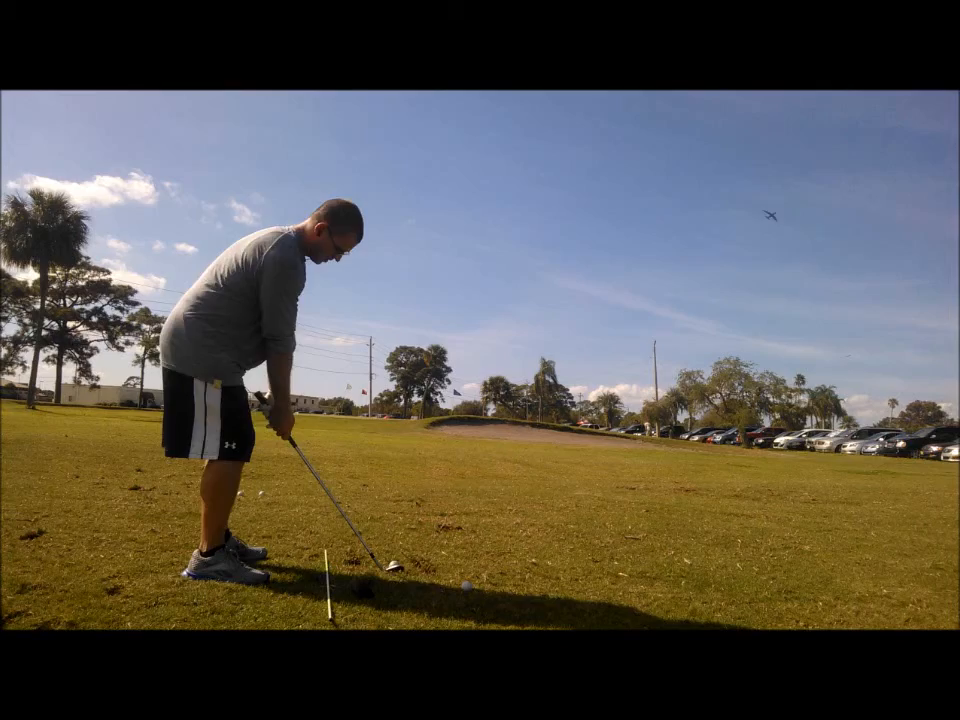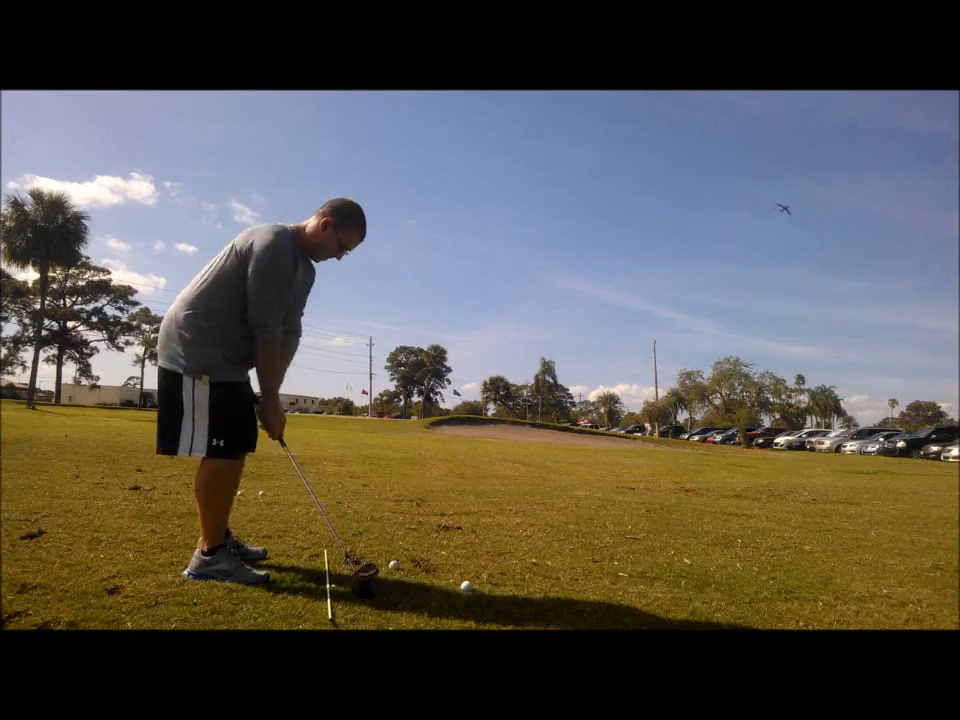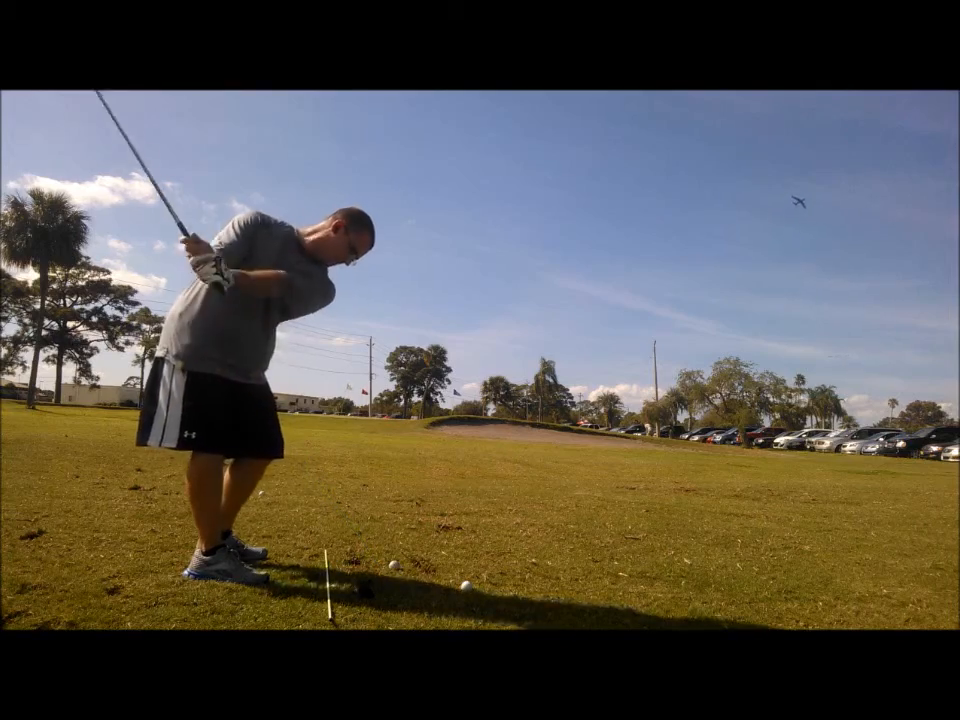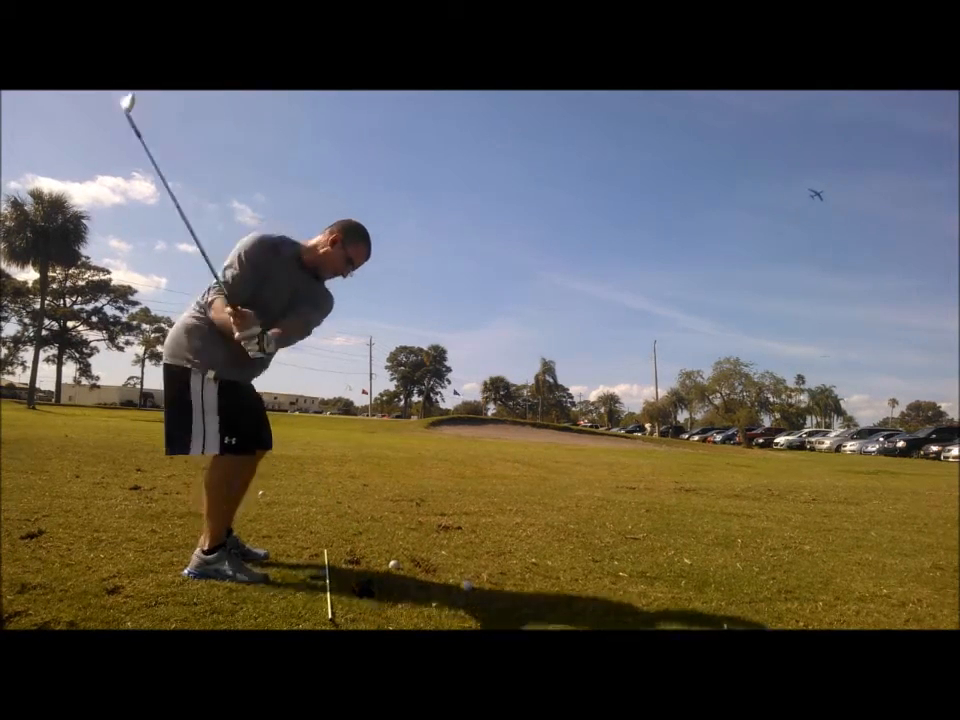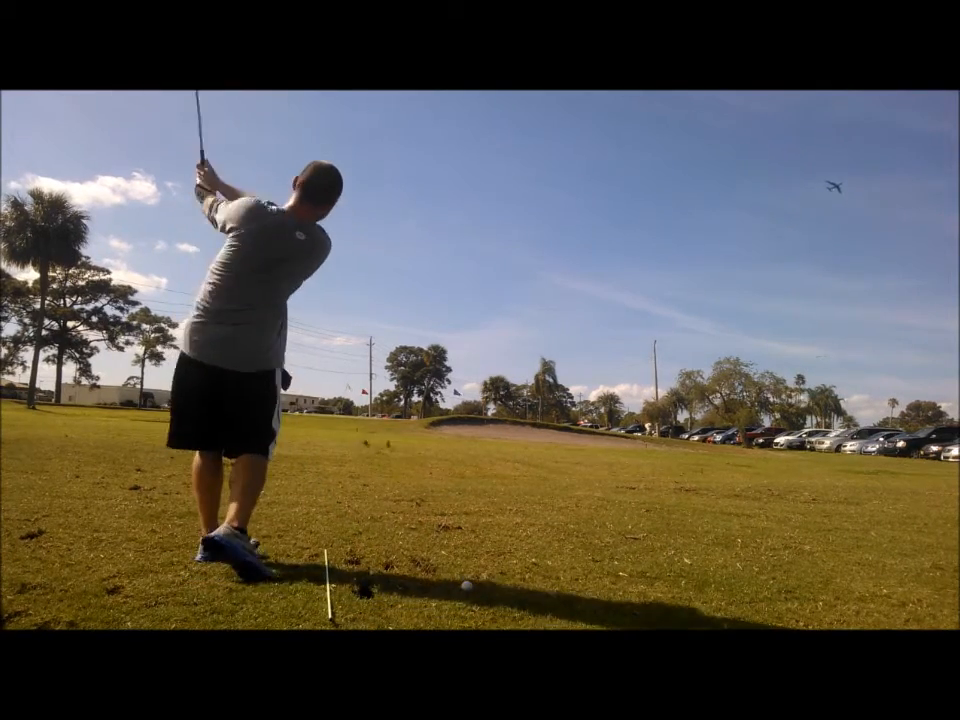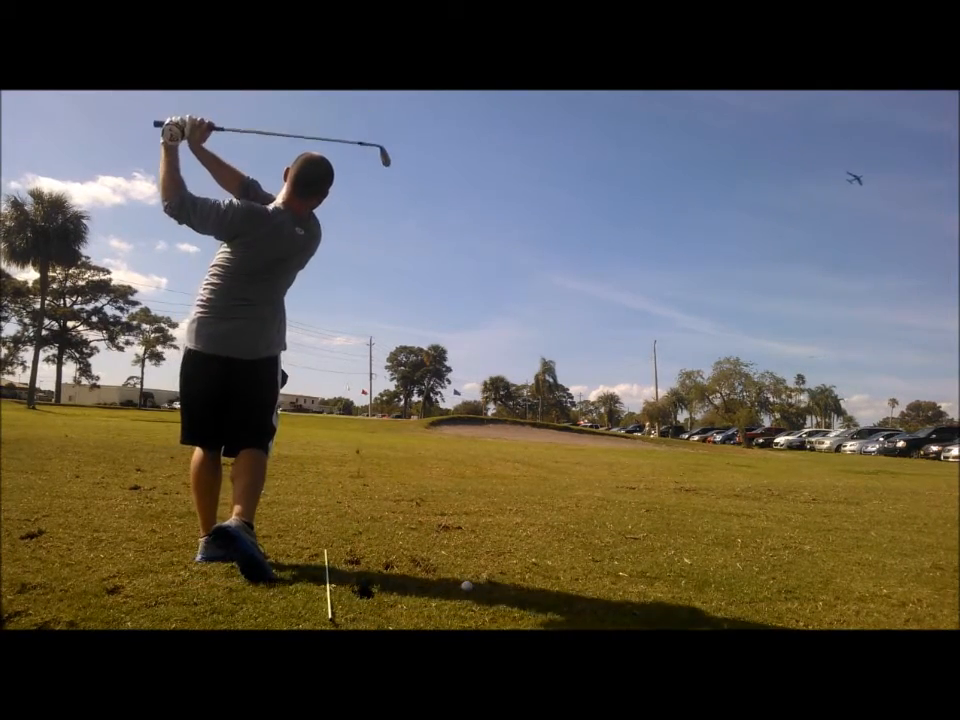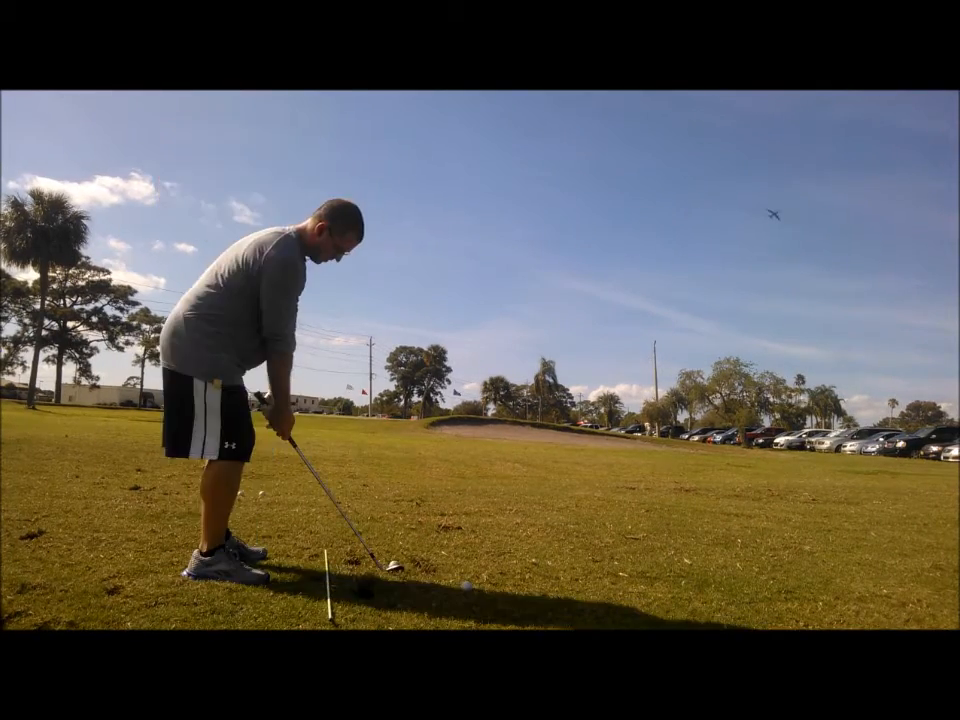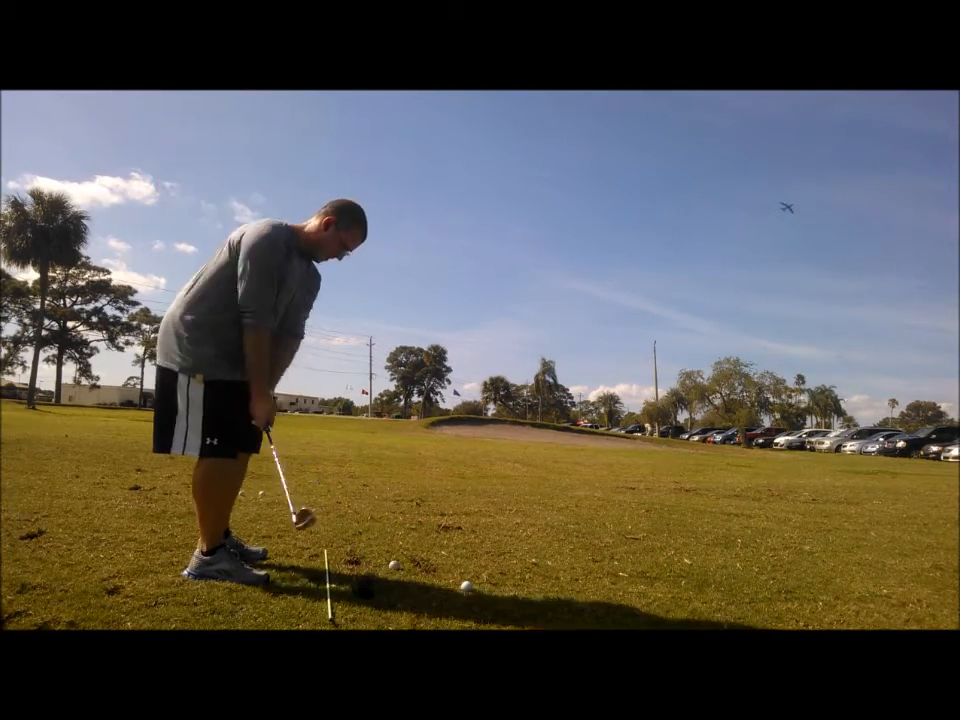
dt=0.5s
person 1, frame 1
left shoulder: (278, 244)
right shoulder: (284, 257)
left elbow: (274, 333)
right elbow: (279, 339)
left wrist: (276, 398)
right wrist: (282, 404)
left hip: (211, 352)
right hip: (200, 352)
left knee: (233, 450)
right knee: (227, 452)
left ankle: (219, 539)
right ankle: (208, 556)
person 1, frame 2
left shoulder: (304, 269)
right shoulder: (274, 245)
left elbow: (288, 335)
right elbow: (265, 330)
left wrist: (269, 393)
right wrist: (270, 400)
left hip: (225, 358)
right hip: (194, 350)
left knee: (235, 448)
right knee: (219, 450)
left ankle: (219, 538)
right ankle: (208, 556)
person 1, frame 3
left shoulder: (320, 286)
right shoulder: (258, 225)
left elbow: (280, 283)
right elbow: (214, 262)
left wrist: (226, 275)
right wrist: (207, 257)
left hip: (245, 369)
right hip: (193, 350)
left knee: (259, 452)
right knee: (209, 449)
left ankle: (222, 537)
right ankle: (209, 554)
person 1, frame 4
left shoulder: (319, 298)
right shoulder: (266, 247)
left elbow: (294, 327)
right elbow: (219, 300)
left wrist: (269, 339)
right wrist: (237, 325)
left hip: (232, 369)
right hip: (197, 355)
left knee: (250, 450)
right knee: (230, 449)
left ankle: (220, 538)
right ankle: (210, 554)
person 1, frame 5
left shoulder: (249, 216)
right shoulder: (319, 245)
left elbow: (216, 210)
left wrist: (210, 188)
right wrist: (219, 184)
left hip: (202, 346)
right hip: (257, 358)
left knee: (207, 447)
right knee: (252, 449)
left ankle: (209, 536)
right ankle: (233, 531)
person 1, frame 6
left shoulder: (251, 220)
right shoulder: (309, 234)
left elbow: (176, 203)
right elbow: (248, 187)
left wrist: (171, 145)
right wrist: (199, 148)
left hip: (206, 344)
right hip: (257, 353)
left knee: (207, 443)
right knee: (252, 444)
left ankle: (209, 537)
right ankle: (240, 524)
person 1, frame 7
left shoulder: (280, 246)
right shoulder: (285, 256)
left elbow: (274, 333)
right elbow: (279, 338)
left wrist: (276, 399)
right wrist: (282, 403)
left hip: (210, 354)
right hip: (200, 353)
left knee: (231, 449)
right knee: (227, 451)
left ankle: (218, 539)
right ankle: (209, 555)
person 1, frame 8
left shoulder: (310, 277)
right shoulder: (267, 238)
left elbow: (290, 334)
right elbow: (255, 319)
left wrist: (265, 389)
right wrist: (260, 391)
left hip: (232, 361)
right hip: (192, 352)
left knee: (238, 449)
right knee: (216, 450)
left ankle: (220, 537)
right ankle: (208, 555)
